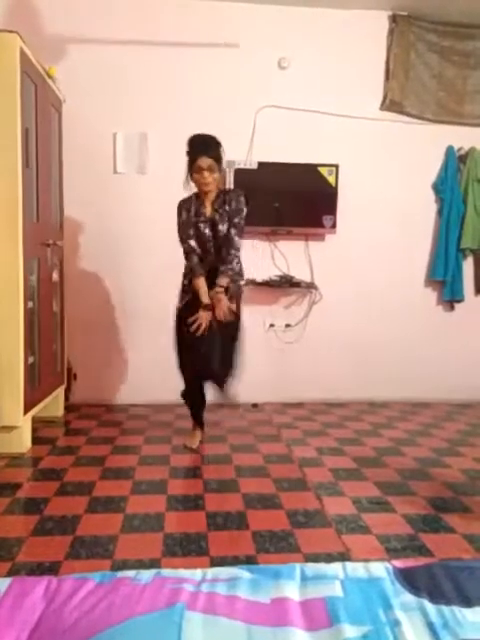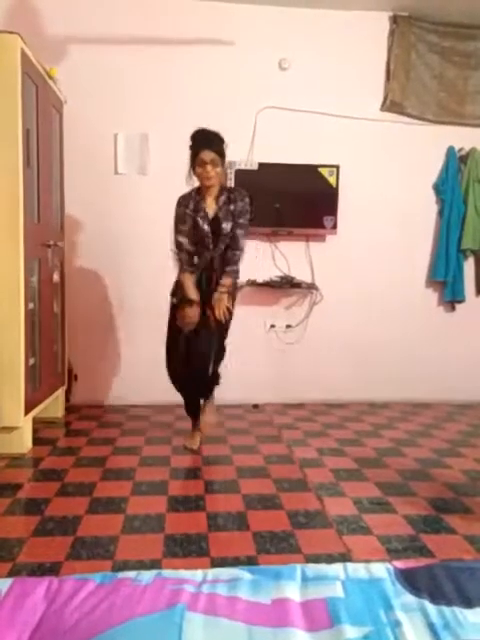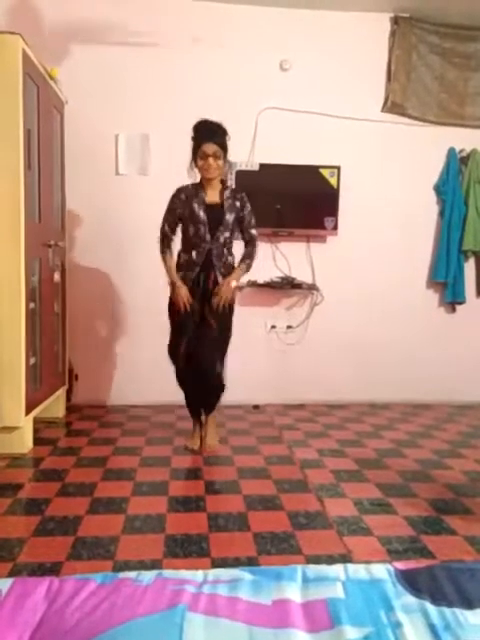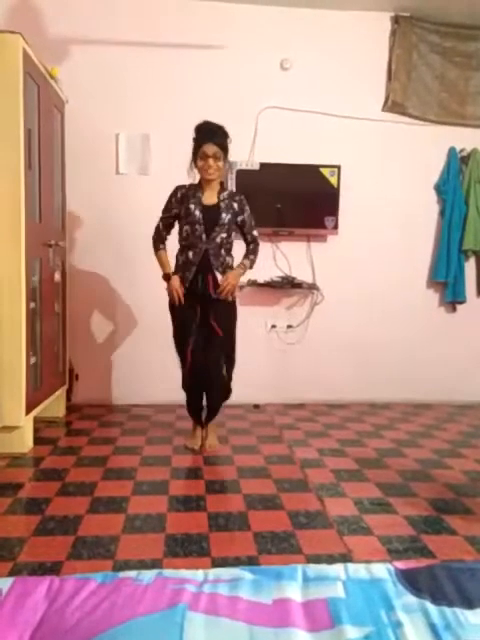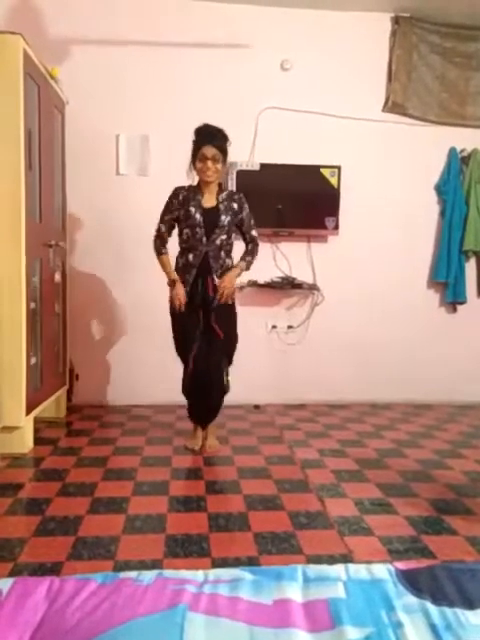
dt=0.1s
person 1, frame 1
left shoulder: (234, 200)
right shoulder: (187, 207)
left elbow: (233, 248)
right elbow: (193, 258)
left wrist: (222, 292)
right wrist: (203, 303)
left hip: (226, 290)
right hip: (194, 291)
left knee: (213, 357)
right knee: (191, 362)
left ankle: (223, 386)
right ankle: (197, 424)
person 1, frame 2
left shoulder: (238, 199)
right shoulder: (186, 203)
left elbow: (236, 247)
right elbow: (183, 254)
left wrist: (223, 291)
right wrist: (190, 300)
left hip: (221, 288)
right hip: (188, 289)
left knee: (204, 354)
right knee: (179, 359)
left ankle: (208, 399)
right ankle: (196, 424)
person 1, frame 3
left shoulder: (238, 199)
right shoulder: (183, 196)
left elbow: (252, 244)
right elbow: (165, 241)
left wrist: (234, 277)
right wrist: (175, 281)
left hip: (219, 284)
right hip: (188, 283)
left knee: (211, 356)
right knee: (184, 356)
left ankle: (210, 420)
right ankle: (196, 423)
person 1, frame 4
left shoulder: (236, 201)
right shoulder: (181, 196)
left elbow: (253, 244)
right elbow: (159, 238)
left wrist: (237, 272)
right wrist: (169, 275)
left hip: (219, 287)
right hip: (186, 283)
left knee: (217, 359)
right knee: (190, 358)
left ankle: (211, 424)
right ankle: (196, 424)
person 1, frame 5
left shoulder: (236, 201)
right shoulder: (181, 197)
left elbow: (253, 244)
right elbow: (160, 240)
left wrist: (234, 273)
right wrist: (173, 280)
left hip: (219, 286)
right hip: (186, 287)
left knee: (216, 361)
right knee: (192, 361)
left ankle: (209, 426)
right ankle: (197, 425)
